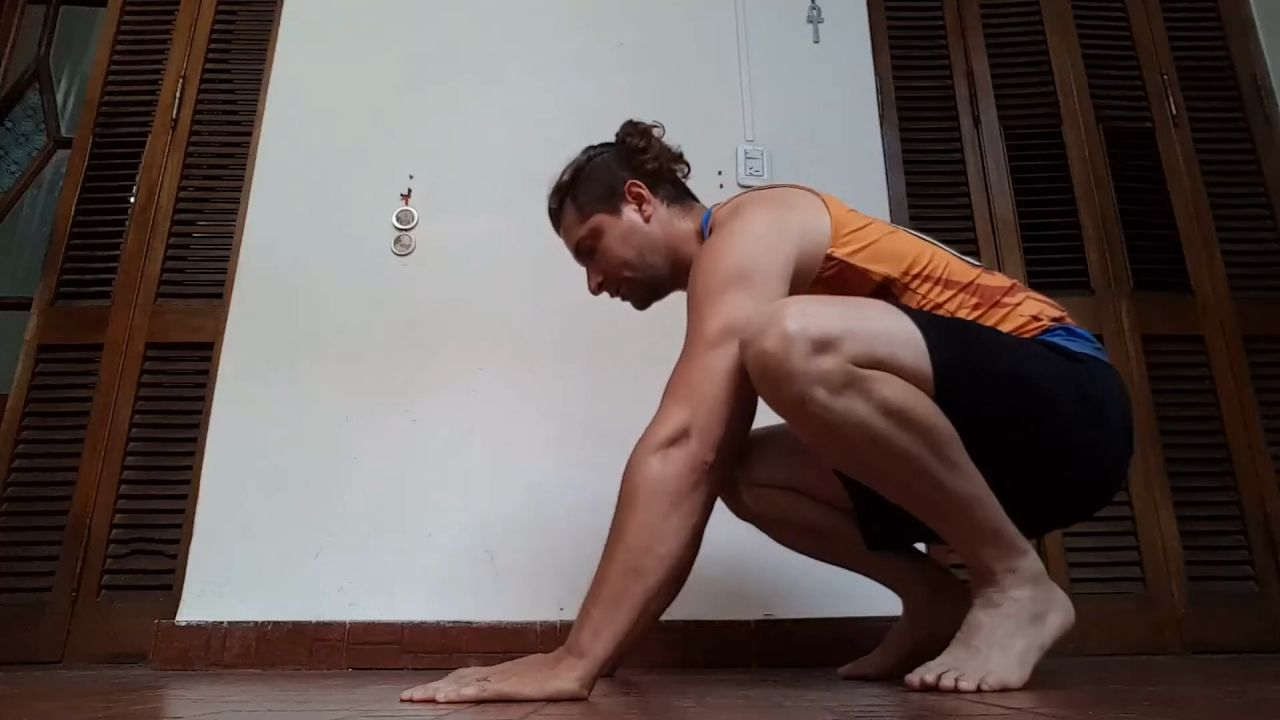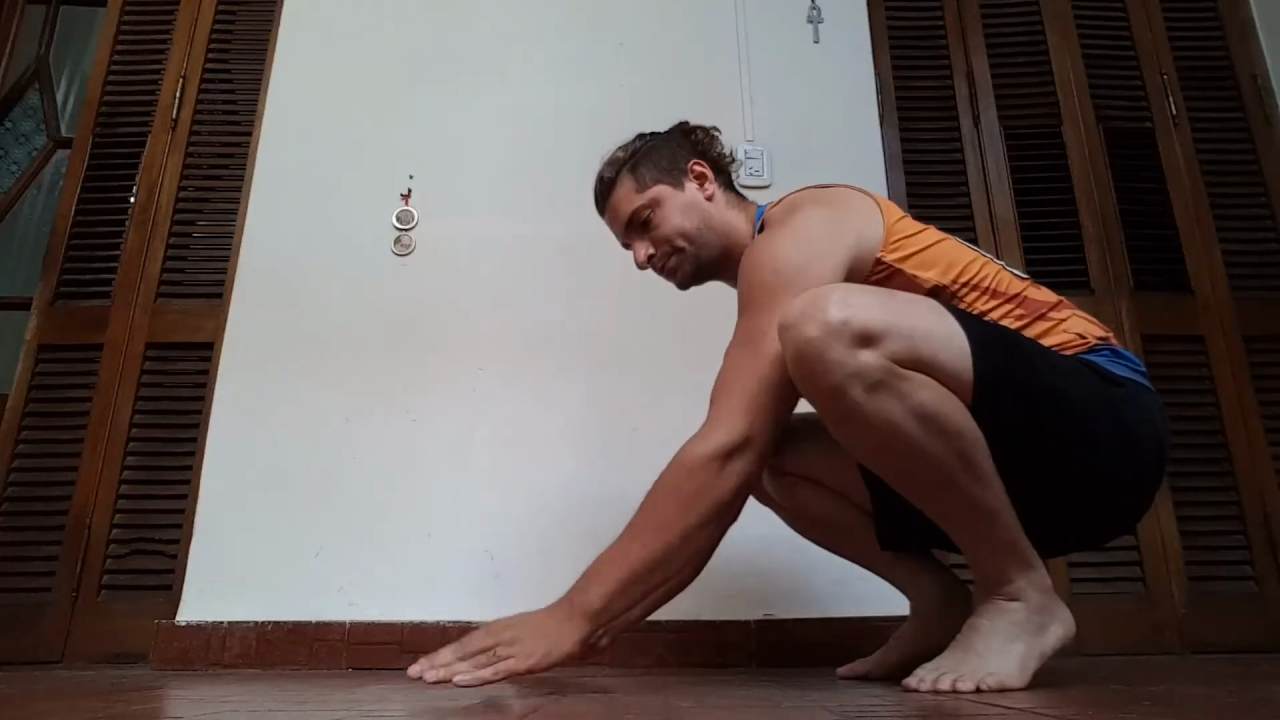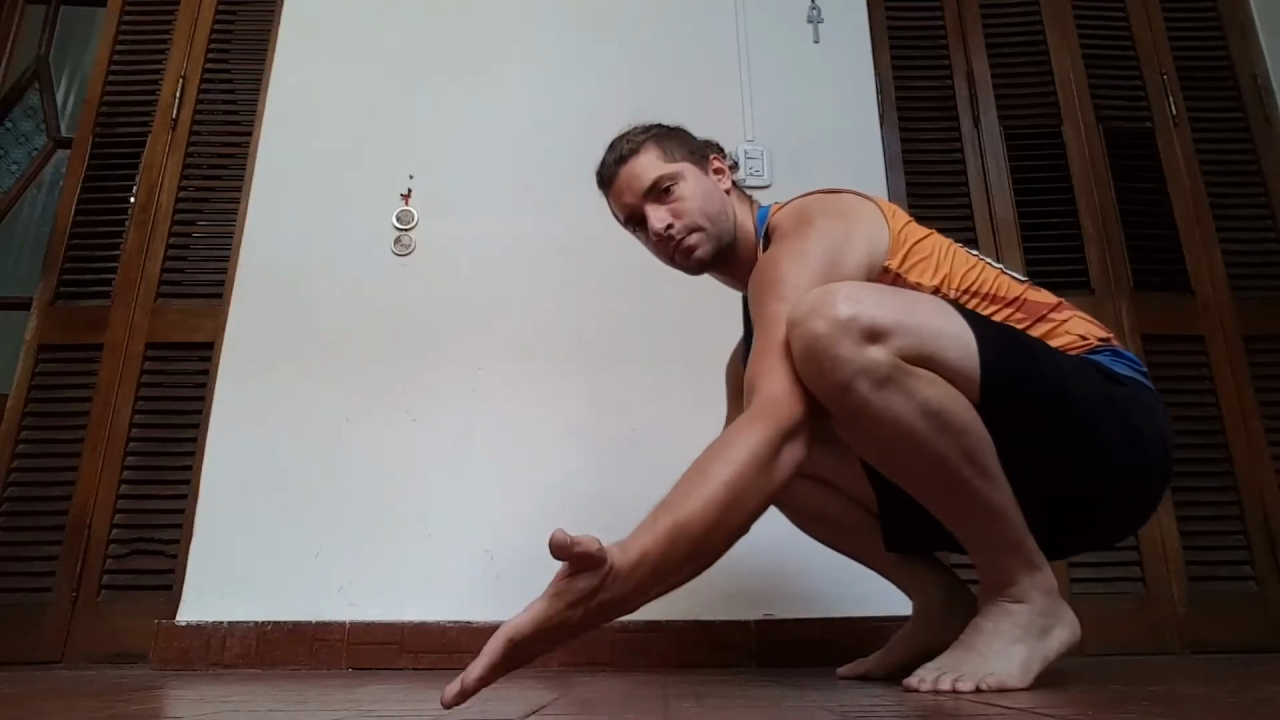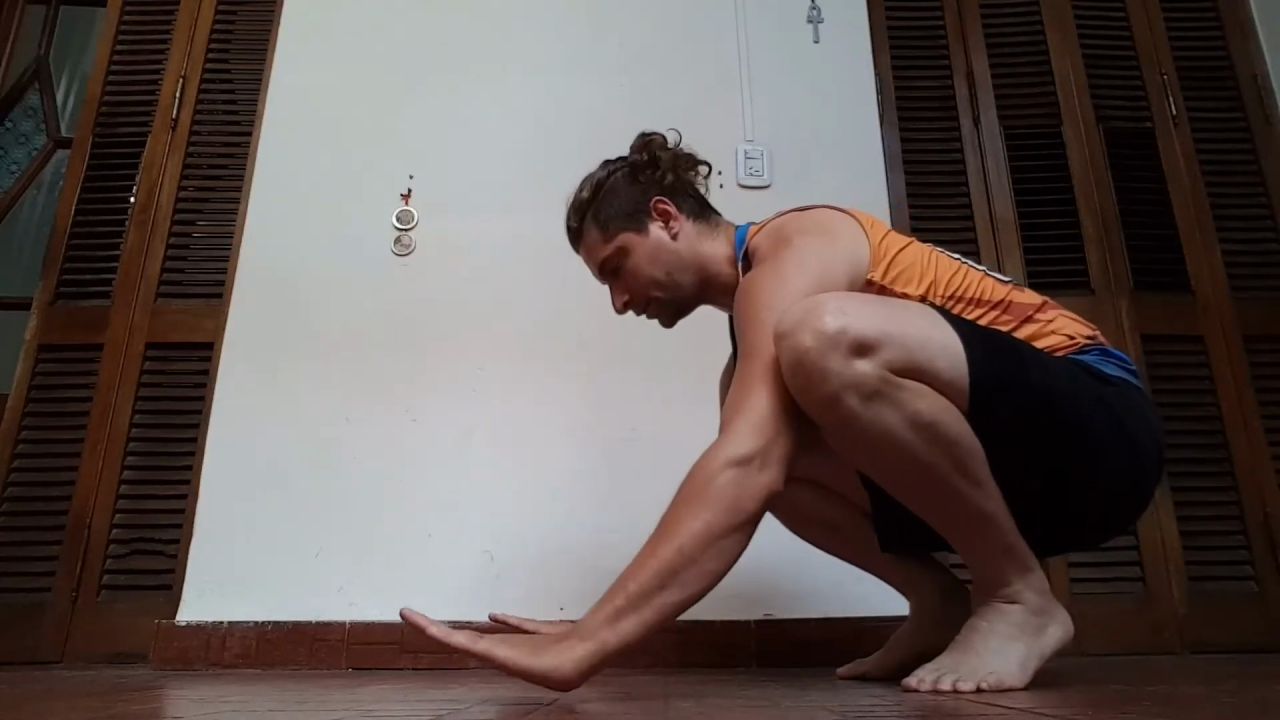
dt=1s
person 1, frame 1
left shoulder: (747, 230)
right shoulder: (730, 304)
left elbow: (678, 447)
right elbow: (694, 484)
left wrist: (577, 659)
right wrist: (596, 648)
left hip: (1065, 408)
right hip: (990, 450)
left knee: (794, 341)
right knee: (746, 474)
left ankle: (1015, 585)
right ankle: (937, 602)
person 1, frame 2
left shoulder: (799, 231)
right shoulder: (762, 321)
left elbow: (724, 452)
right elbow: (727, 472)
left wrist: (574, 616)
right wrist: (598, 617)
left hip: (1101, 420)
right hip: (1013, 457)
left knee: (831, 328)
left ankle: (1018, 596)
right ankle: (944, 606)
person 1, frame 3
left shoulder: (810, 228)
right shoulder: (759, 343)
left elbow: (777, 433)
right elbow: (723, 508)
left wrist: (610, 577)
right wrist: (600, 594)
left hip: (1106, 425)
right hip: (1011, 473)
left knee: (840, 323)
left ankle: (1025, 598)
right ankle: (944, 605)
person 1, frame 4
left shoulder: (790, 252)
right shoulder: (759, 331)
left elbow: (746, 471)
right elbow: (745, 474)
left wrist: (583, 645)
right wrist: (602, 627)
left hip: (1098, 422)
right hip: (1018, 465)
left knee: (826, 336)
left ankle: (1018, 598)
right ankle: (946, 605)
